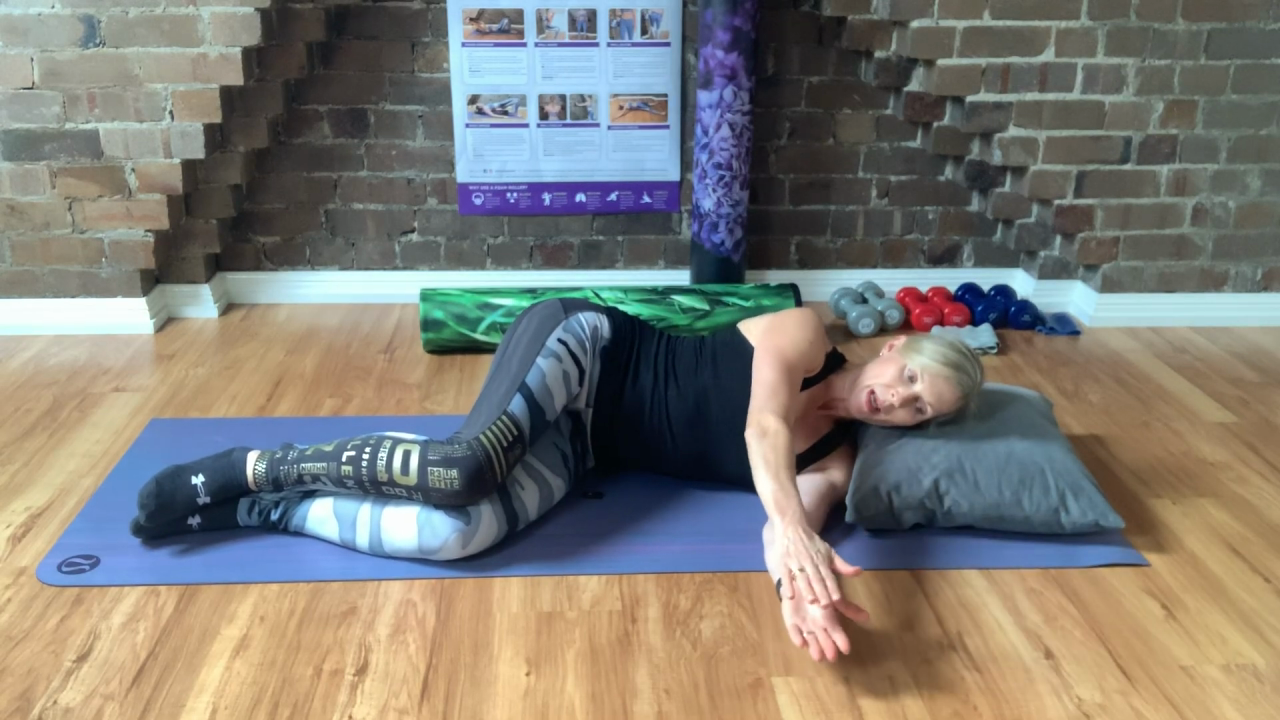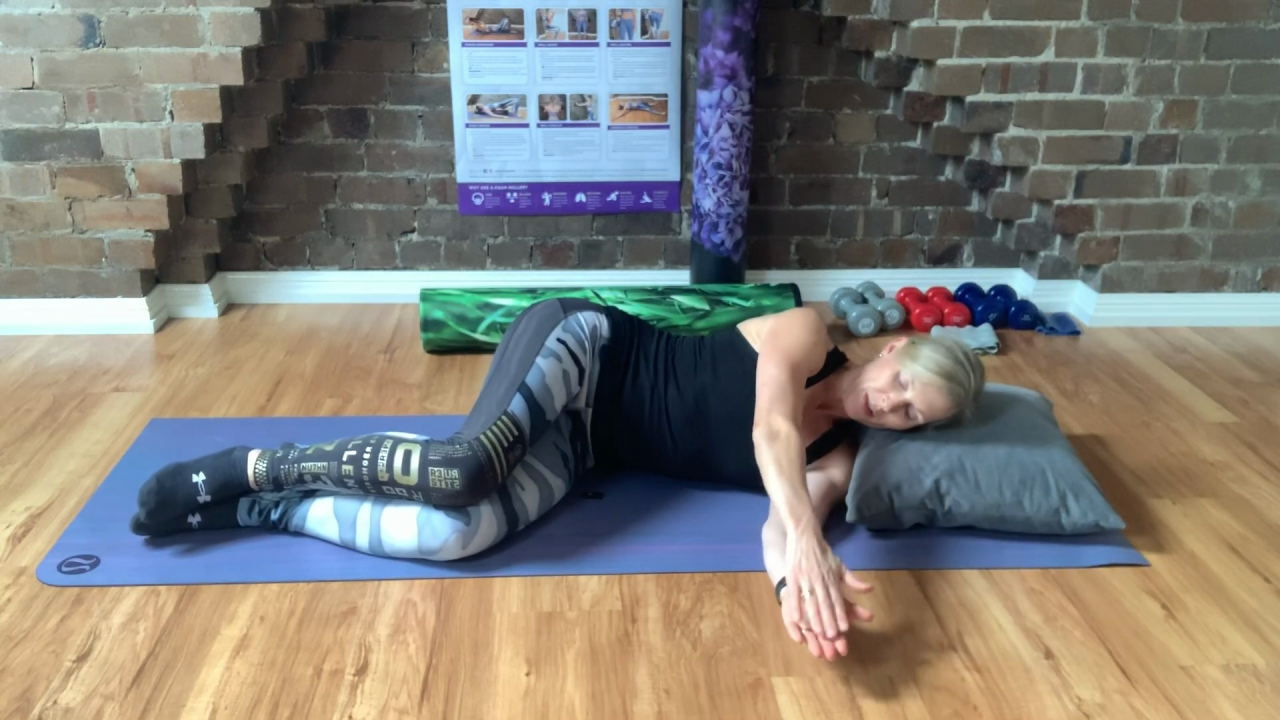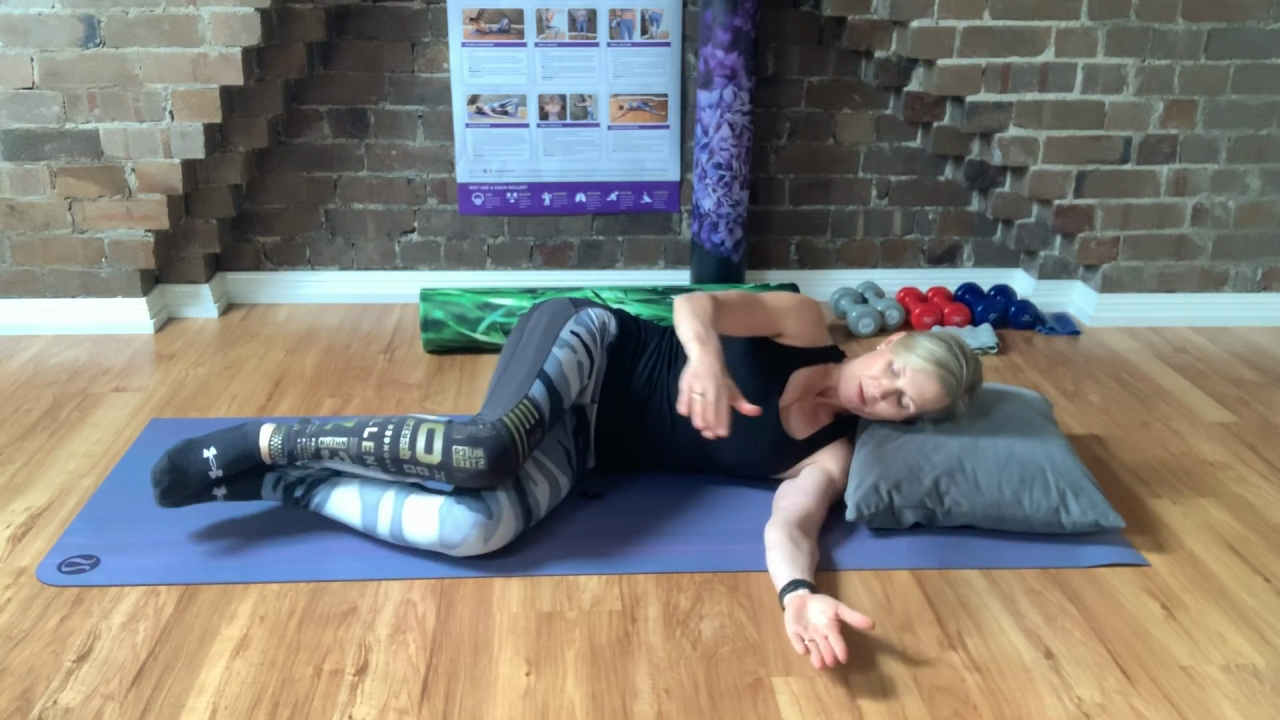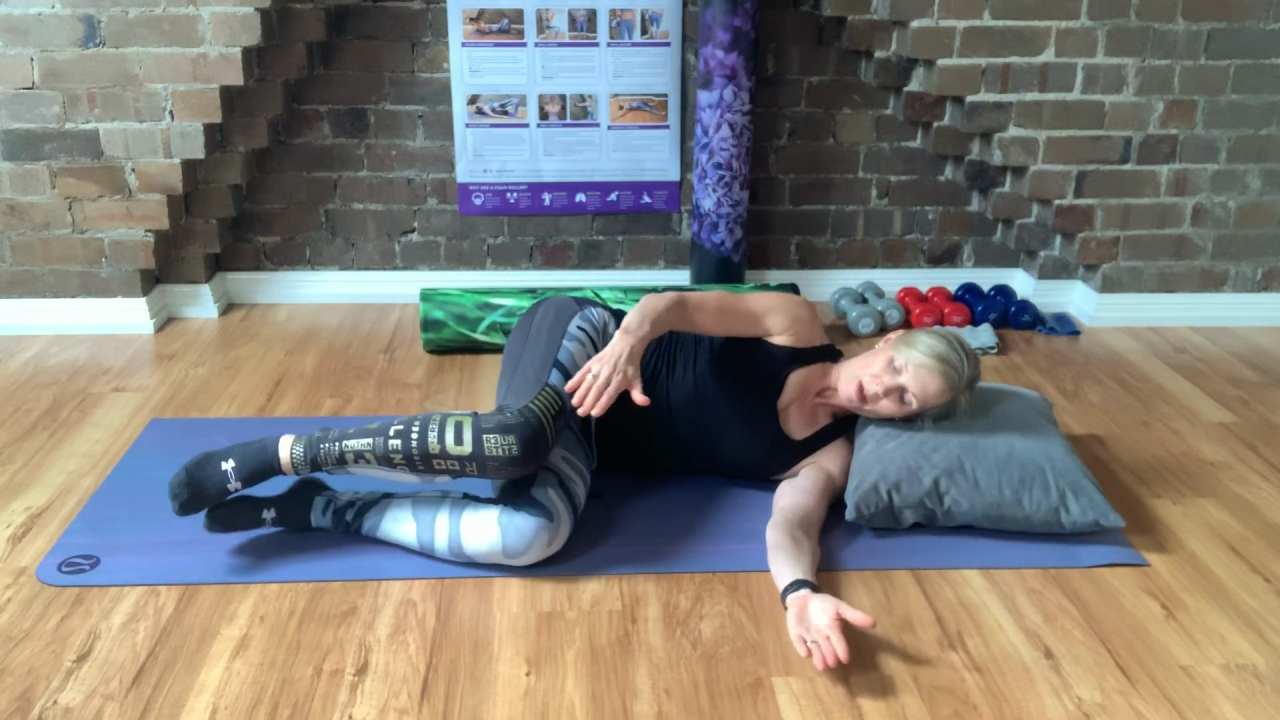
dt=0.4s
person 1, frame 1
left shoulder: (833, 462)
right shoulder: (807, 333)
left elbow: (794, 519)
right elbow: (759, 425)
left wrist: (798, 590)
right wrist: (797, 533)
left hip: (582, 447)
right hip: (579, 348)
left knee: (462, 529)
right knee: (463, 467)
left ankle: (261, 509)
right ankle: (248, 466)
person 1, frame 2
left shoulder: (836, 459)
right shoulder: (809, 333)
left elbow: (788, 516)
right elbow: (772, 427)
left wrist: (791, 585)
right wrist: (809, 545)
left hip: (583, 446)
right hip: (580, 347)
left knee: (463, 530)
right knee: (465, 468)
left ankle: (261, 509)
right ankle: (246, 467)
person 1, frame 3
left shoulder: (833, 454)
right shoulder: (806, 326)
left elbow: (788, 521)
right elbow: (697, 304)
left wrist: (799, 595)
right wrist: (703, 356)
left hip: (588, 445)
right hip: (586, 342)
left knee: (482, 524)
right knee: (485, 449)
left ankle: (287, 486)
right ankle: (261, 442)
person 1, frame 4
left shoulder: (831, 456)
right shoulder: (796, 324)
left elbow: (790, 522)
right elbow: (671, 301)
left wrist: (800, 594)
right wrist: (629, 340)
left hip: (596, 440)
left knee: (536, 530)
right knee: (514, 440)
left ankle: (321, 510)
right ankle: (283, 452)
